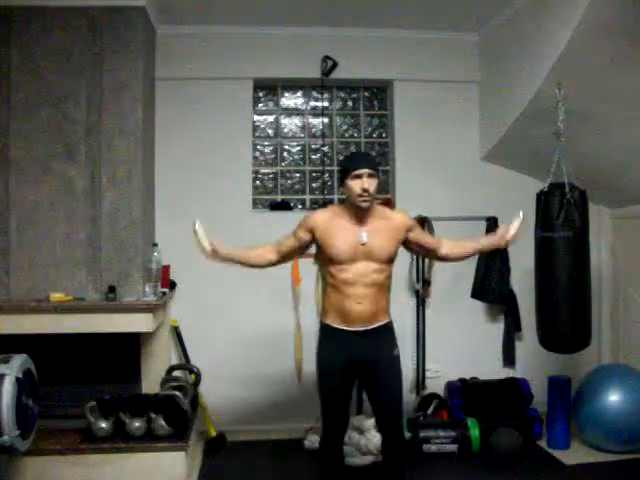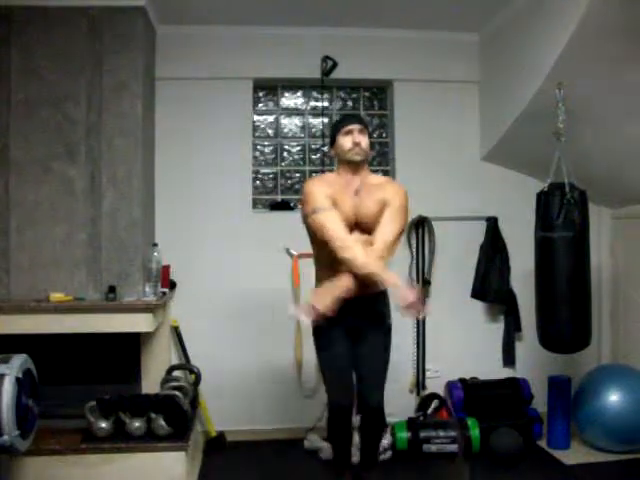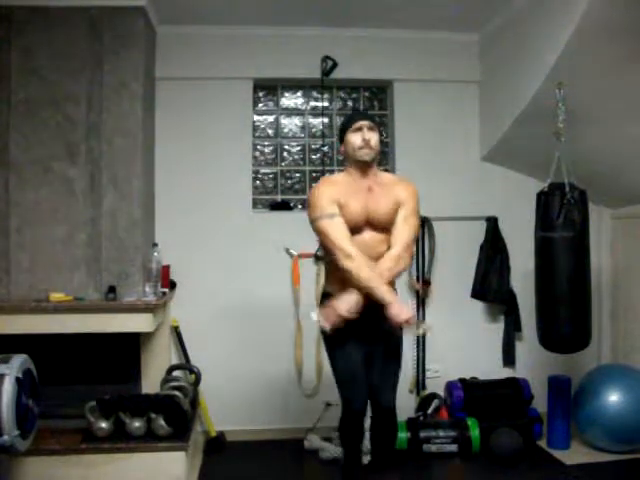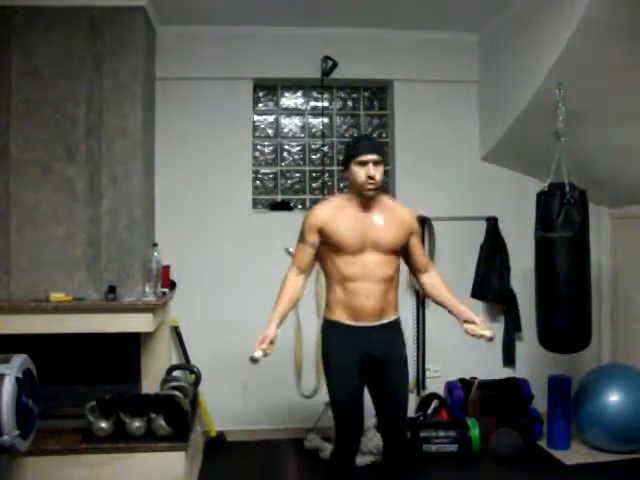
dt=1s
person 1, frame 1
left shoulder: (398, 222)
right shoulder: (319, 221)
left elbow: (439, 248)
right elbow: (275, 252)
left wrist: (486, 243)
right wrist: (227, 255)
left hip: (380, 338)
right hip: (334, 340)
left knee: (393, 426)
right knee: (334, 428)
person 1, frame 2
left shoulder: (392, 191)
right shoulder: (318, 188)
left elbow: (380, 252)
right elbow: (342, 247)
left wrist: (337, 290)
right wrist: (396, 284)
left hip: (373, 307)
right hip: (330, 312)
left knee: (371, 401)
right knee: (341, 401)
person 1, frame 3
left shoulder: (402, 190)
right shoulder: (326, 190)
left elbow: (401, 252)
right elbow: (344, 254)
left wrist: (358, 296)
right wrist: (390, 298)
left hip: (382, 310)
right hip: (339, 312)
left knee: (384, 402)
right knee: (354, 402)
person 1, frame 4
left shoulder: (403, 217)
right shoulder: (322, 215)
left elbow: (425, 273)
right elbow: (298, 273)
left wrist: (462, 313)
right wrist: (273, 325)
left hip: (389, 335)
right hip: (341, 336)
left knee: (395, 429)
right knee: (348, 433)
